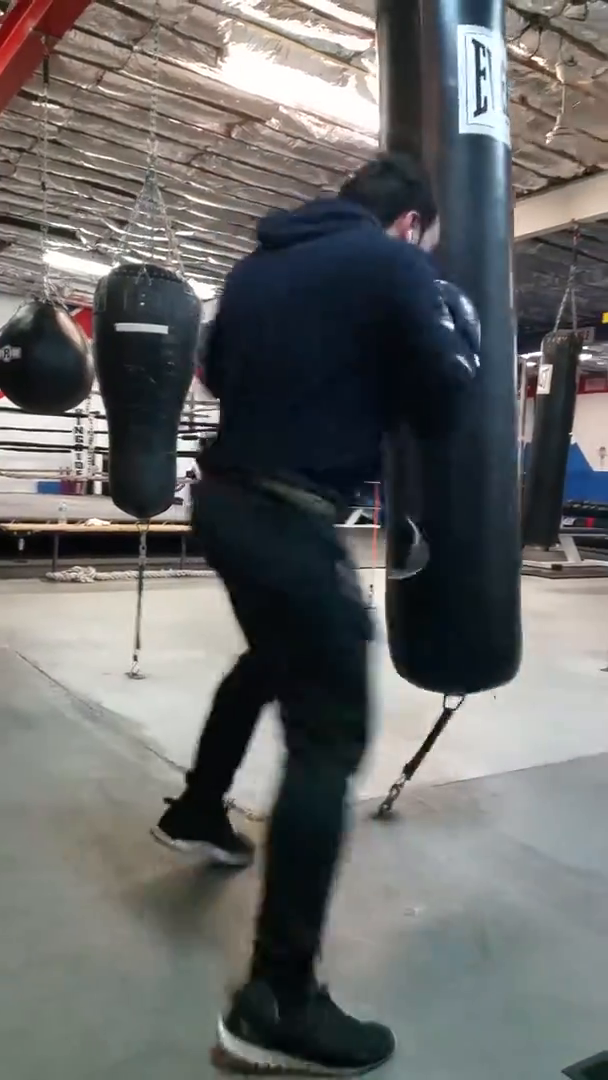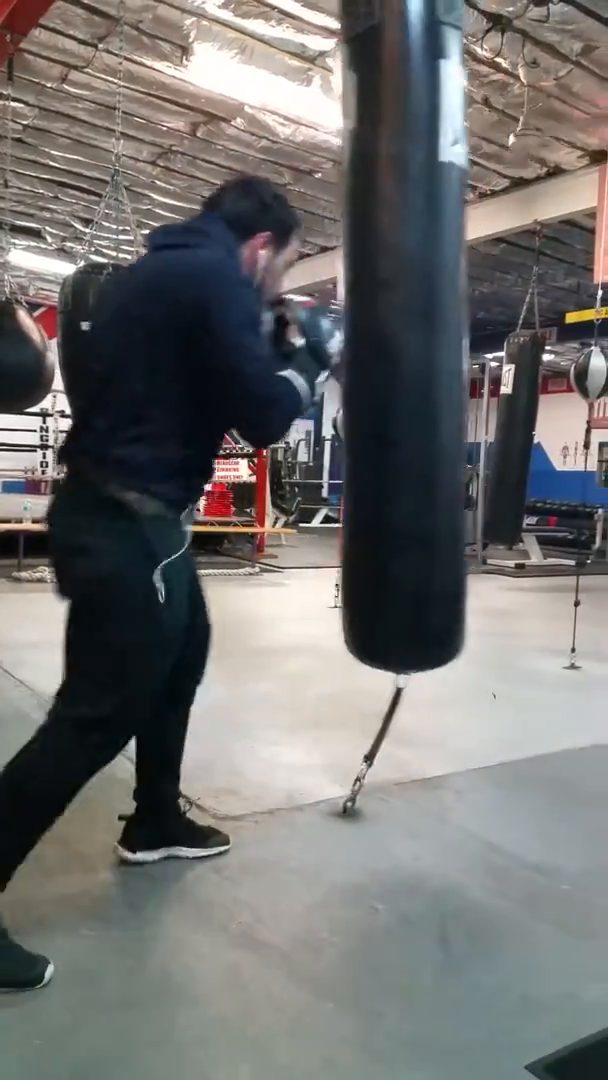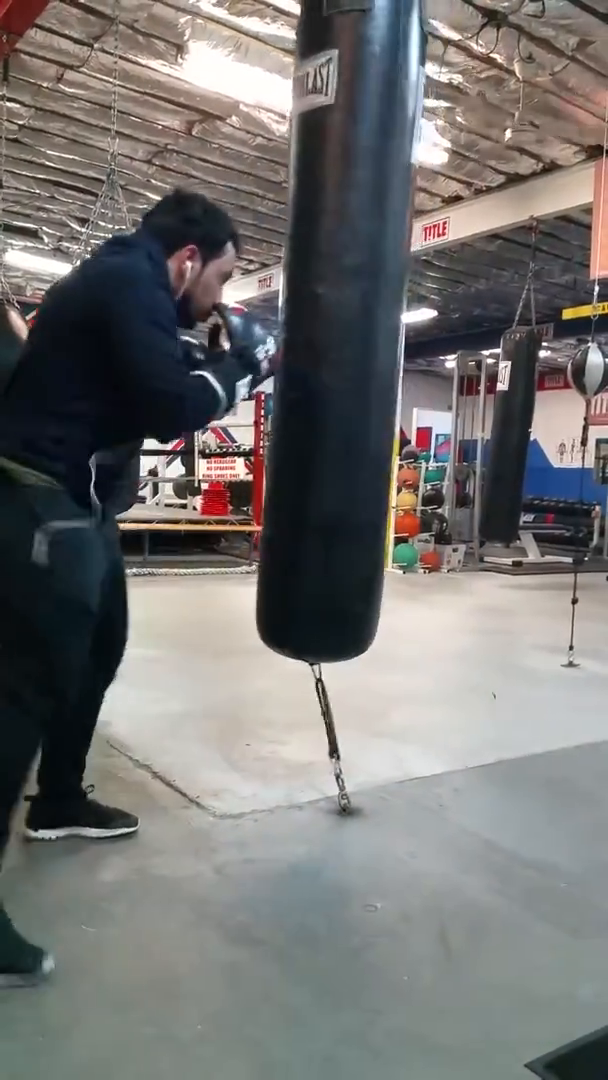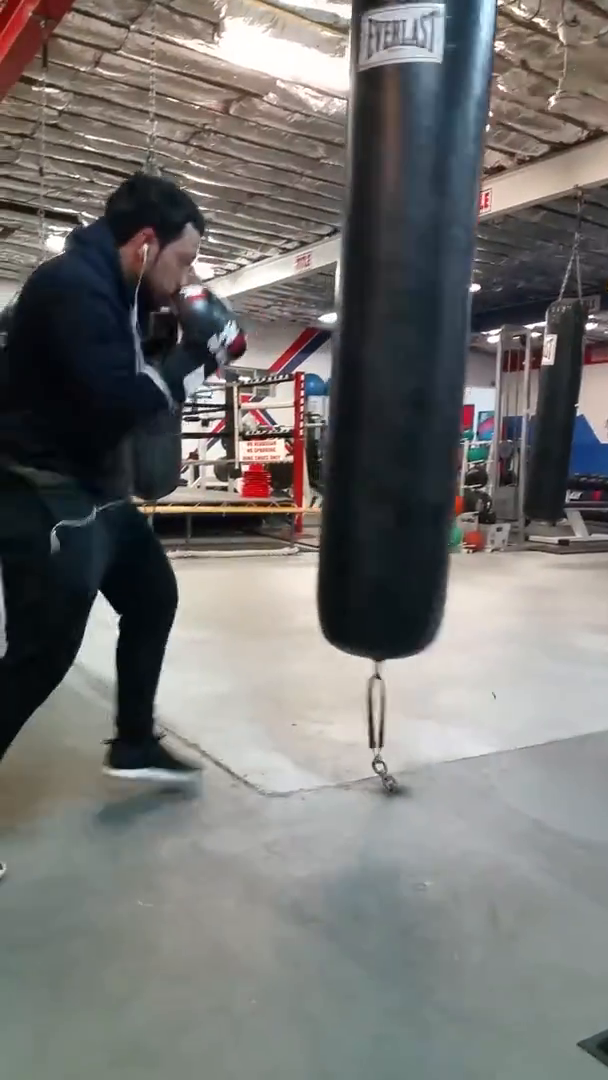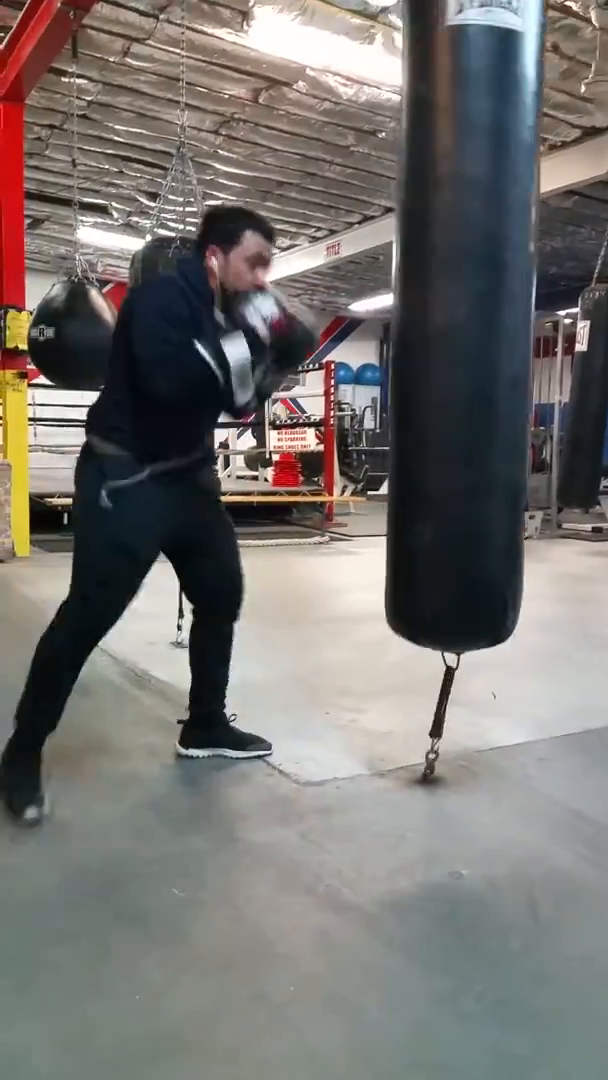
dt=0.5s
person 1, frame 1
left shoulder: (257, 266)
right shoulder: (393, 267)
right elbow: (439, 404)
right wrist: (456, 333)
left hip: (224, 501)
right hip: (288, 521)
left knee: (271, 662)
right knee: (328, 737)
left ankle: (197, 811)
right ankle: (278, 999)
person 1, frame 2
left shoulder: (152, 273)
right shoulder: (217, 279)
right elbow: (260, 414)
left wrist: (277, 350)
right wrist: (307, 358)
left hip: (121, 510)
right hip: (122, 523)
left knee: (181, 655)
right knee: (98, 714)
left ankle: (154, 820)
person 1, frame 3
left shoulder: (125, 282)
right shoulder: (128, 282)
left elbow: (151, 387)
right elbow: (170, 408)
left wrist: (219, 360)
right wrist: (239, 363)
left hip: (75, 504)
left knee: (97, 649)
person 1, frame 4
left shoulder: (112, 283)
right shoulder: (72, 284)
left elbow: (121, 378)
right elbow: (118, 403)
left wrist: (185, 332)
right wrist: (196, 353)
left hip: (95, 491)
left knee: (153, 603)
left ankle: (135, 745)
person 1, frame 5
left shoulder: (229, 314)
right shoulder: (163, 295)
left elbow: (231, 403)
right elbow: (167, 380)
left wrist: (273, 357)
right wrist: (248, 338)
left hip: (187, 475)
right hip: (124, 473)
left knee: (221, 594)
right knee: (89, 611)
left ankle: (204, 726)
